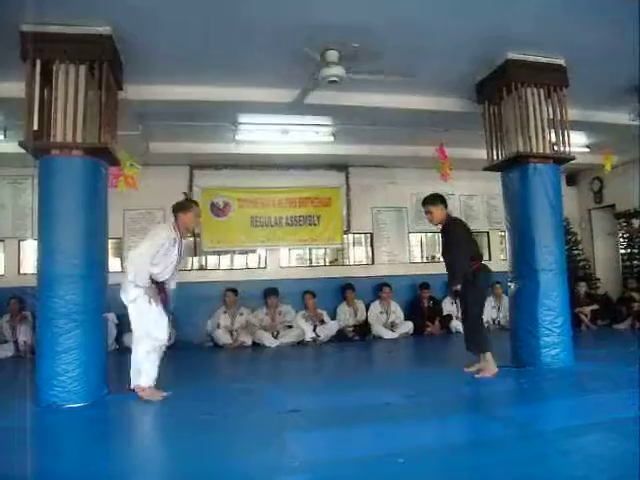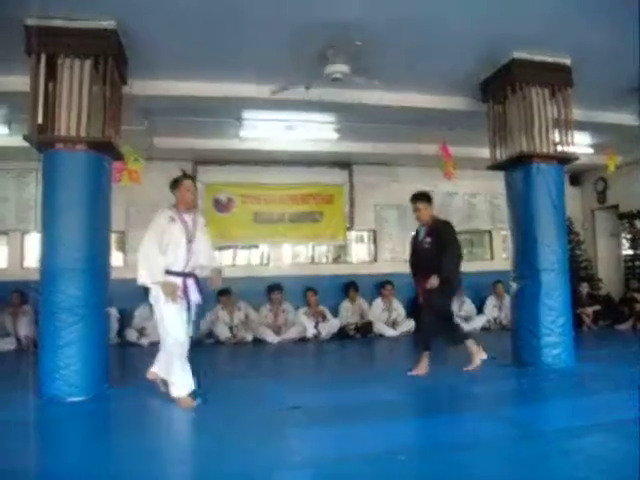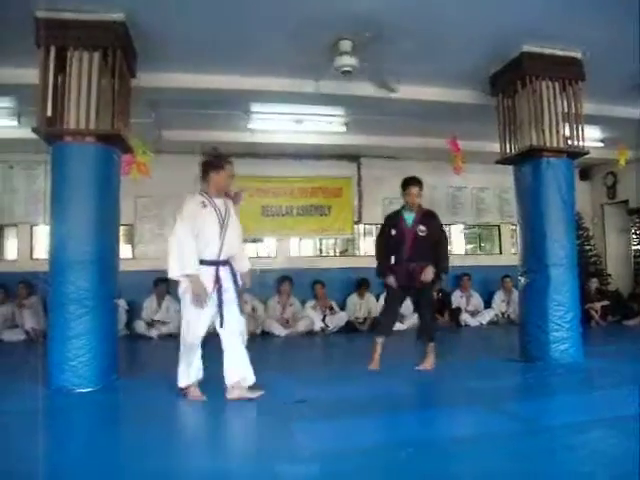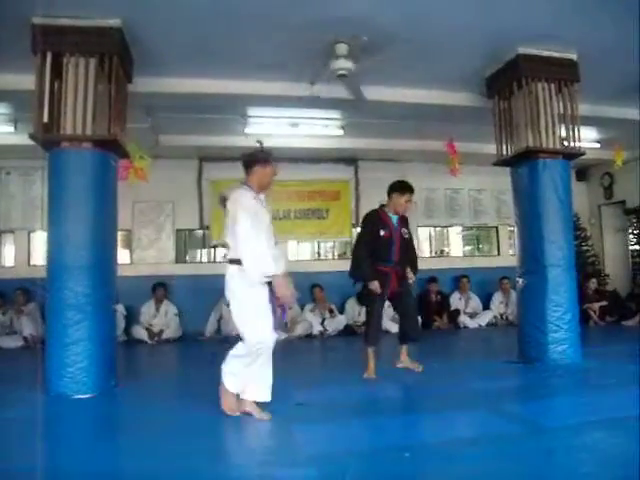
dt=0.4s
person 1, frame 1
left shoulder: (181, 239)
right shoulder: (164, 233)
right elbow: (138, 257)
left wrist: (165, 289)
right wrist: (146, 286)
left hip: (154, 288)
right hip: (141, 288)
left knee: (153, 336)
right knee: (155, 336)
left ankle: (145, 383)
right ankle: (144, 385)
person 1, frame 2
left shoulder: (199, 221)
right shoulder: (164, 218)
left elbow: (205, 251)
right elbow: (149, 251)
left wrist: (213, 269)
right wrist: (163, 282)
left hip: (189, 284)
right hip: (168, 284)
left knee: (182, 337)
right knee: (175, 337)
left ankle: (158, 371)
right ankle: (182, 391)
person 1, frame 3
left shoulder: (229, 206)
right shoulder: (193, 204)
left elbow: (236, 241)
right elbow: (182, 243)
left wrist: (243, 269)
right wrist: (193, 279)
left hip: (225, 274)
right hip: (200, 275)
left knee: (234, 328)
right knee: (193, 331)
left ankle: (236, 385)
right ankle: (188, 383)
person 1, frame 4
left shoulder: (257, 200)
right shoulder: (243, 199)
right elbow: (253, 243)
left wrist: (278, 275)
right wrist: (277, 278)
left hip: (258, 277)
right hip: (247, 276)
left knee: (262, 337)
right knee: (260, 337)
left ankle: (247, 398)
right ankle: (230, 381)
person 2, frame 1
left shoulder: (454, 226)
right shoulder: (448, 228)
left elbow: (461, 255)
left wrist: (458, 280)
right wrist: (457, 280)
left hip: (473, 277)
right hip: (470, 278)
left knee: (471, 319)
right knee: (471, 319)
left ankle: (489, 364)
right ankle: (483, 361)
person 2, frame 2
left shoulder: (443, 228)
right shoulder: (418, 234)
left elbow: (452, 254)
right elbow: (415, 261)
left wrist: (437, 276)
right wrist: (420, 282)
left hip: (442, 284)
right hip: (429, 286)
left knee: (426, 322)
right knee: (445, 322)
left ankle: (424, 363)
right ankle: (476, 352)
person 2, frame 3
left shoulder: (430, 218)
right shoulder: (393, 219)
left elbow: (441, 245)
right elbow: (383, 247)
left wrist: (433, 266)
right wrist: (387, 272)
left hip: (423, 273)
right hip: (400, 272)
left knee: (426, 313)
right knee: (389, 311)
left ankle: (430, 356)
right ankle: (377, 357)
person 2, frame 4
left shoulder: (403, 220)
right shoulder: (372, 219)
left elbow: (409, 248)
right elbow: (361, 251)
left wrist: (411, 269)
right wrist: (369, 278)
left hip: (399, 276)
right hip: (378, 276)
left knee: (409, 313)
right knee: (374, 318)
left ankle: (404, 357)
right ankle: (370, 365)
